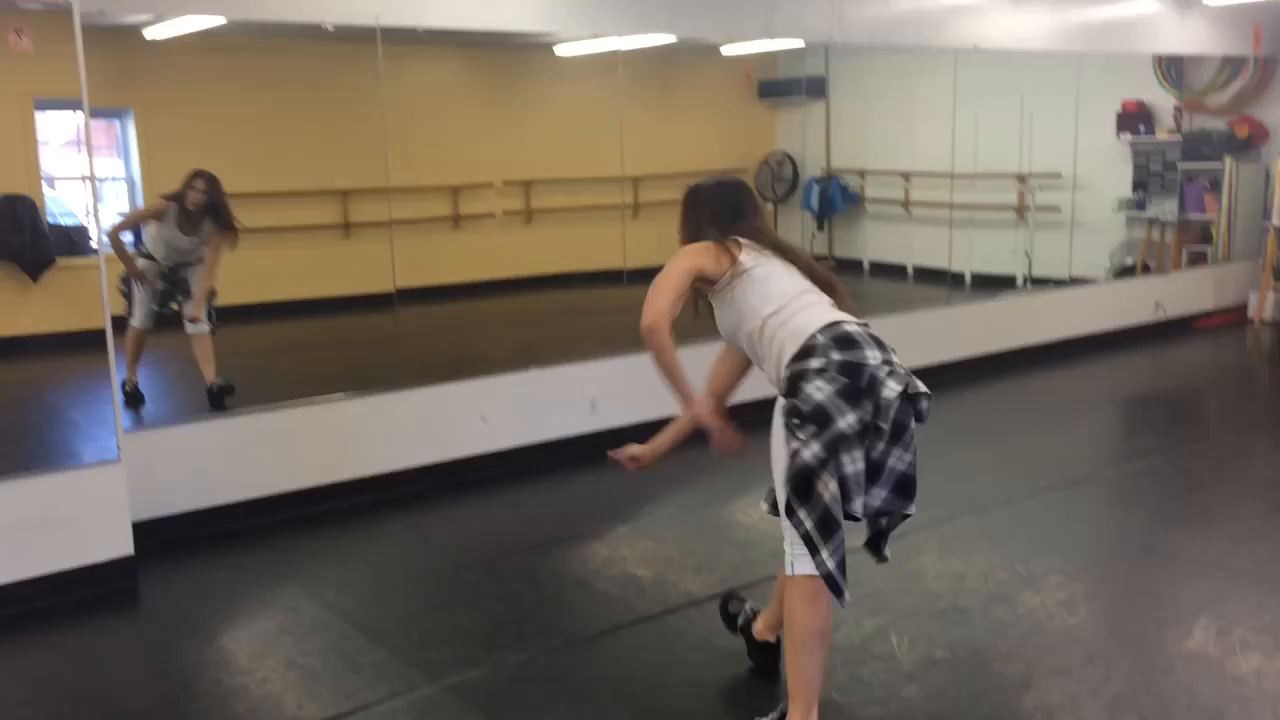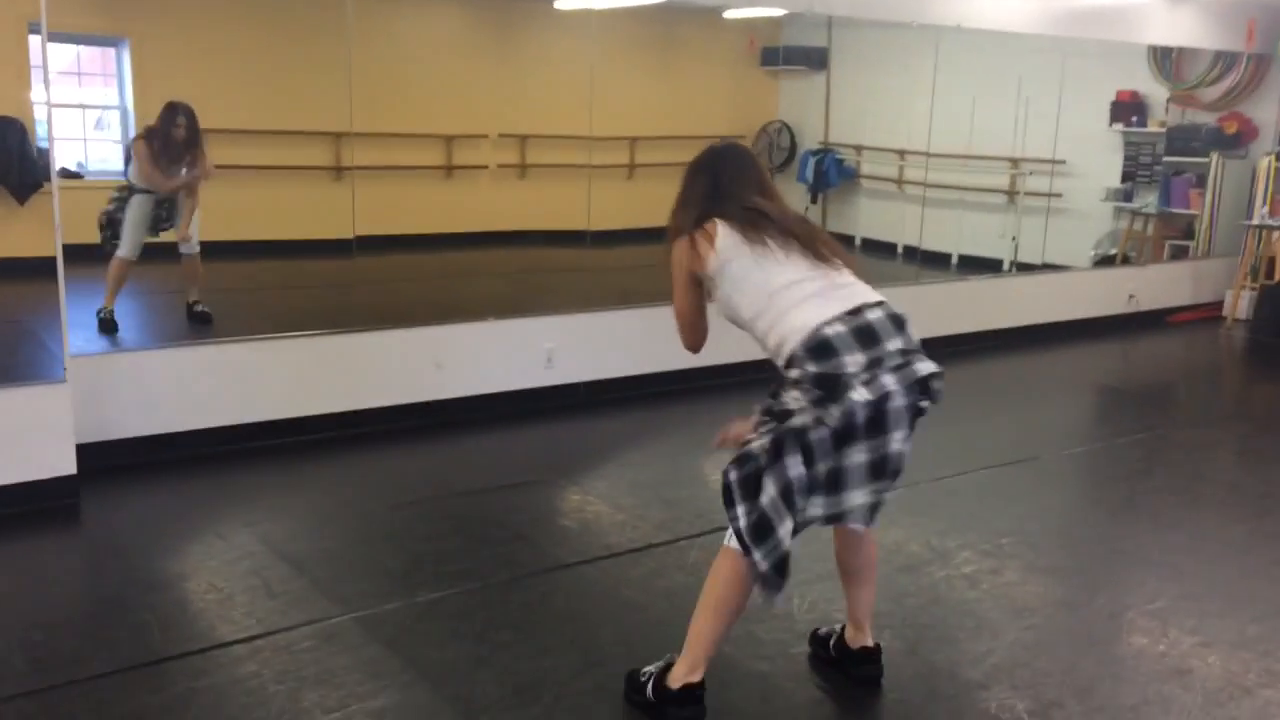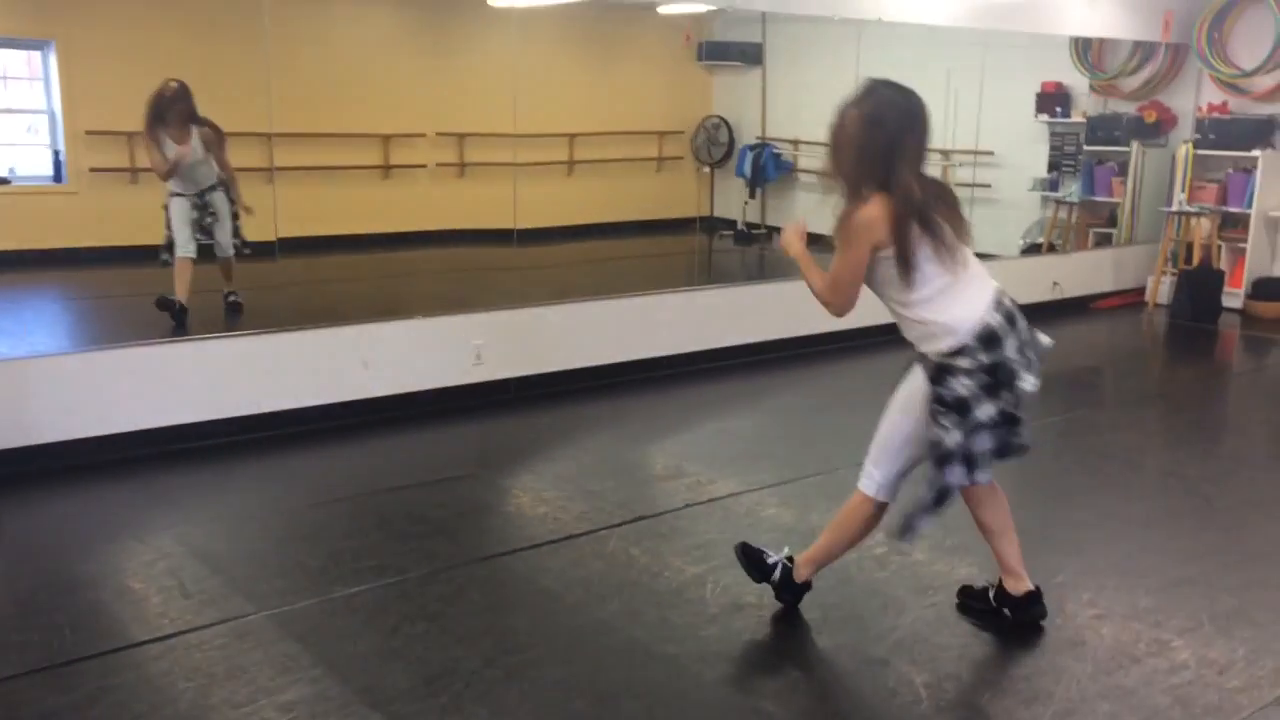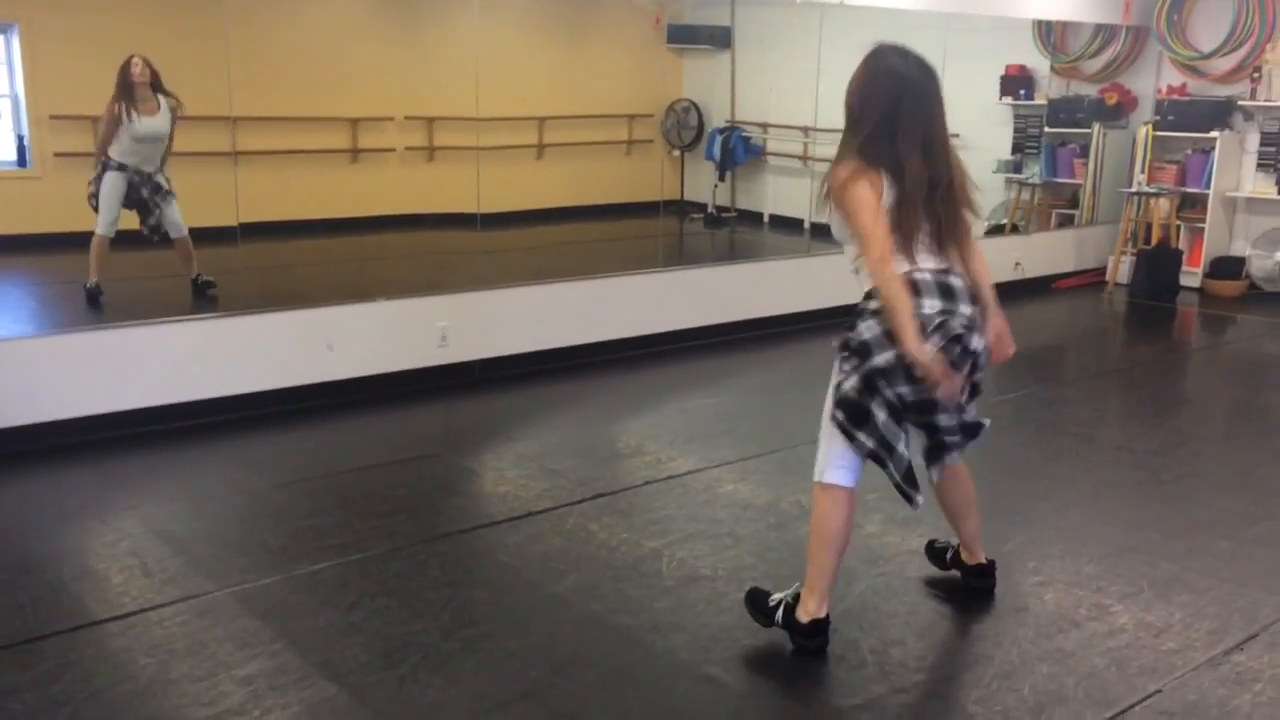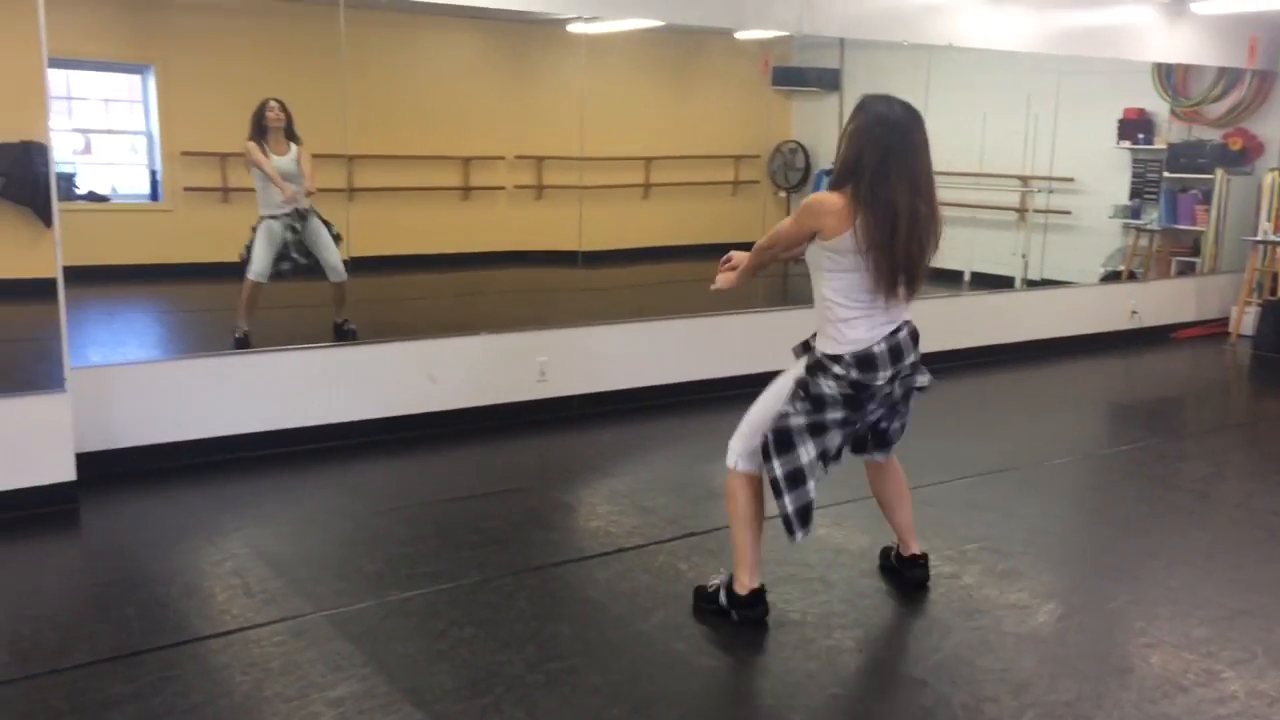
dt=1s
person 1, frame 1
left shoulder: (701, 255)
right shoulder: (766, 263)
left elbow: (653, 323)
right elbow: (722, 381)
left wrist: (695, 406)
right wrist: (655, 450)
left hip: (833, 374)
right hip: (875, 375)
left knee: (807, 541)
right knee: (810, 526)
right ankle: (767, 631)
person 1, frame 2
left shoulder: (696, 247)
right shoulder: (792, 229)
left elbow: (693, 336)
right wrist: (764, 422)
left hip: (827, 367)
right hip: (893, 345)
left knee: (751, 515)
right knee: (849, 500)
right ankle: (859, 643)
person 1, frame 3
left shoulder: (868, 214)
right shoulder: (923, 192)
left elbow: (838, 301)
left wrist: (797, 251)
left hip: (960, 360)
right hip: (1002, 331)
left knee: (879, 477)
right knee: (964, 466)
left ankle: (796, 572)
right ankle: (1019, 592)
person 1, frame 4
left shoulder: (853, 173)
right shoulder: (937, 163)
left elbow: (881, 256)
right elbow: (964, 244)
left wrist: (910, 343)
right wrist: (992, 315)
left hip: (895, 318)
right hip: (955, 312)
left knee: (836, 466)
right knee: (945, 444)
left ankle: (809, 613)
right ankle: (974, 559)
person 1, frame 5
left shoulder: (829, 207)
right shoulder: (916, 214)
left elbow: (775, 244)
left wrist: (740, 270)
right wrist: (752, 258)
left hip: (838, 368)
right hip: (895, 355)
left knee: (744, 456)
right knee: (875, 449)
left ankle: (744, 590)
right ankle: (911, 555)
person 2, frame 1
left shoulder: (212, 226)
right shoulder: (165, 209)
left elbow: (208, 271)
right elbow: (114, 232)
left wrist: (198, 305)
right wrist: (130, 266)
left hip: (188, 266)
right hip: (151, 260)
left knee: (198, 321)
right knee: (141, 320)
left ankle: (212, 384)
right ankle: (130, 380)
person 2, frame 2
left shoulder: (194, 148)
right shoulder: (144, 145)
left elbow: (191, 191)
right elbow: (161, 186)
left wrist: (185, 226)
right wrist: (195, 176)
left hip: (177, 190)
right hip: (142, 191)
left knee: (190, 242)
right knee: (129, 248)
left ankle: (194, 302)
right ankle: (107, 308)
person 2, frame 3
left shoulder: (202, 131)
right shoulder: (153, 132)
left elbow: (224, 166)
right elbow: (161, 172)
left wrist: (239, 200)
right wrist: (176, 161)
left hip: (212, 191)
right hip: (180, 195)
left knee: (224, 246)
right knee: (184, 247)
left ankle: (229, 291)
right ankle: (179, 302)
person 2, frame 4
left shoulder: (170, 105)
right shoulder: (119, 108)
right elbow: (102, 142)
left wrist: (160, 168)
right wrist: (96, 179)
left hip: (151, 173)
right hip: (119, 170)
left knee: (177, 225)
right knee: (106, 224)
left ankle: (196, 278)
right ankle: (92, 283)
person 2, frame 5
left shoulder: (299, 149)
right shoulder: (253, 147)
left elbow: (306, 168)
right elbow: (268, 167)
left wrist: (308, 183)
right wrist: (284, 188)
left hip: (304, 215)
right hip: (272, 218)
left knee: (337, 268)
right knee: (258, 269)
left ankle: (340, 322)
right ankle: (242, 328)
